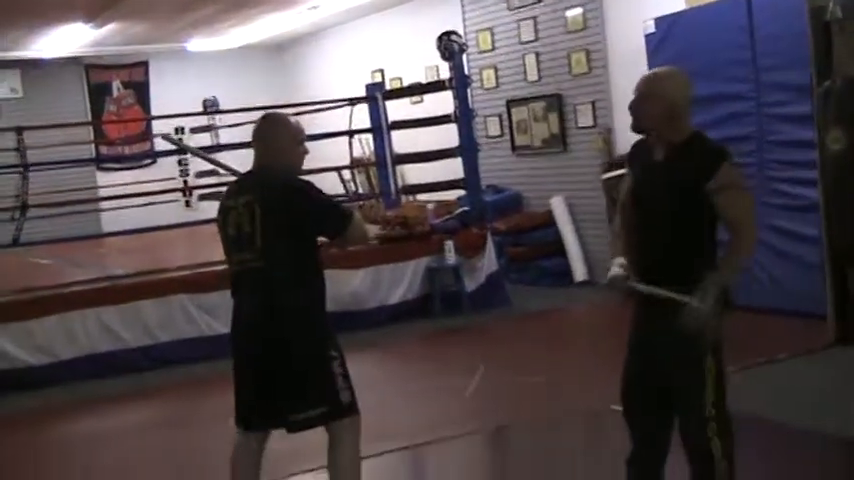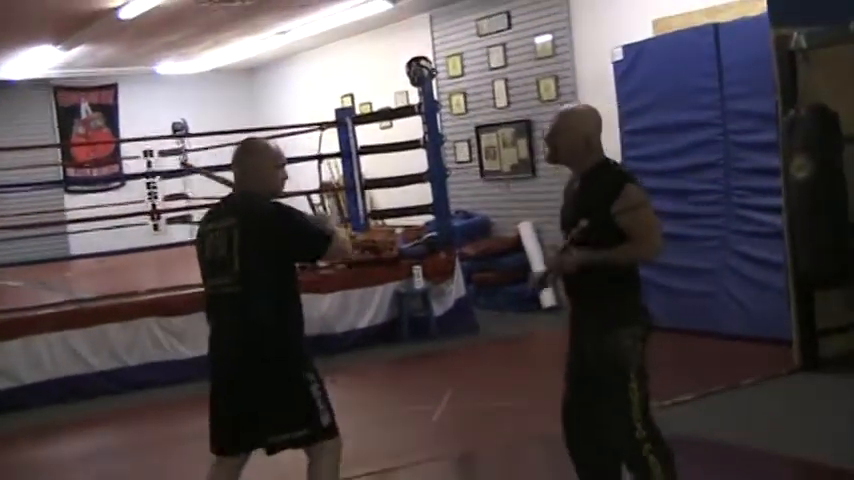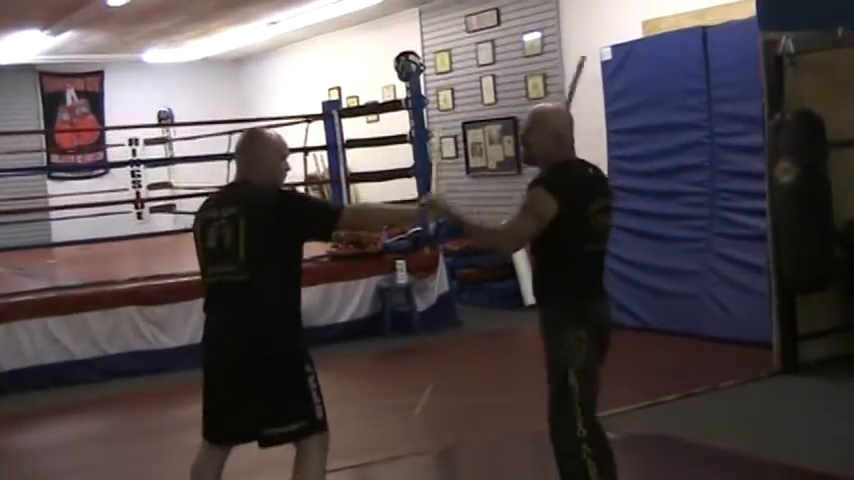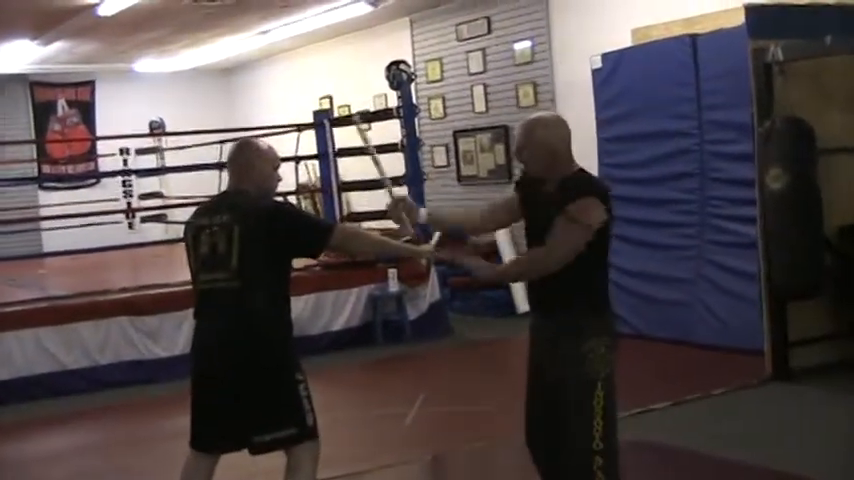
dt=0.7s
person 1, frame 1
left shoulder: (710, 160)
right shoulder: (639, 153)
left elbow: (744, 234)
right elbow: (625, 213)
left wrist: (710, 294)
right wrist: (620, 259)
left hip: (691, 300)
right hip: (652, 296)
left knee: (700, 405)
right knee: (640, 395)
person 1, frame 2
left shoulder: (616, 184)
right shoulder: (576, 184)
left elbow: (649, 245)
left wrist: (584, 259)
right wrist: (562, 262)
left hip: (619, 319)
right hip: (585, 316)
left knee: (628, 424)
right knee: (579, 417)
person 1, frame 3
left shoulder: (553, 185)
right shoulder: (588, 176)
left elbow: (506, 240)
left wrist: (450, 212)
left hip: (572, 317)
right hip: (585, 308)
left knee: (576, 422)
right knee: (568, 416)
person 1, frame 4
left shoulder: (587, 197)
right shoulder: (533, 189)
left elbow: (548, 259)
right elbow: (483, 220)
left wrist: (488, 271)
right wrist: (422, 216)
left hip: (583, 332)
right hip: (547, 326)
left knee: (589, 440)
right knee: (543, 432)
person 2, frame 1
left shoulder: (231, 198)
right shoulder: (293, 191)
right elbow: (358, 233)
right wrist: (325, 221)
left hip: (250, 326)
right hip: (296, 325)
left knee: (251, 431)
right knee: (344, 422)
person 2, frame 2
left shoulder: (210, 223)
right shoulder: (273, 216)
right elbow: (341, 250)
right wrist: (328, 227)
left hip: (228, 350)
right hip: (274, 351)
right knee: (324, 445)
person 2, frame 3
left shoulder: (207, 211)
right shoulder: (278, 205)
right elbow: (357, 216)
right wrist: (418, 211)
left hip: (221, 339)
right hip: (272, 340)
left knee: (216, 442)
right knee: (312, 439)
person 2, frame 4
left shoulder: (198, 220)
right shoulder: (271, 214)
right elbow: (347, 239)
right wrist: (414, 251)
left hip: (211, 346)
right hip: (262, 347)
left knee: (204, 449)
right knee: (302, 447)
